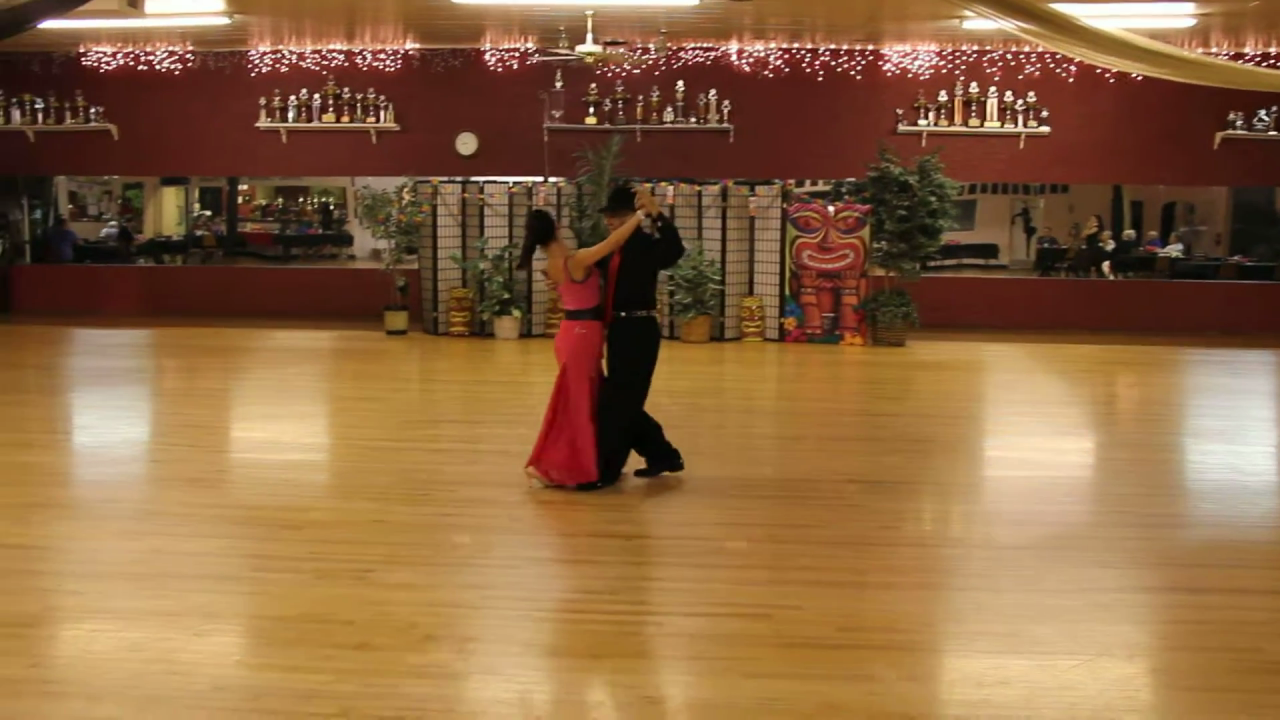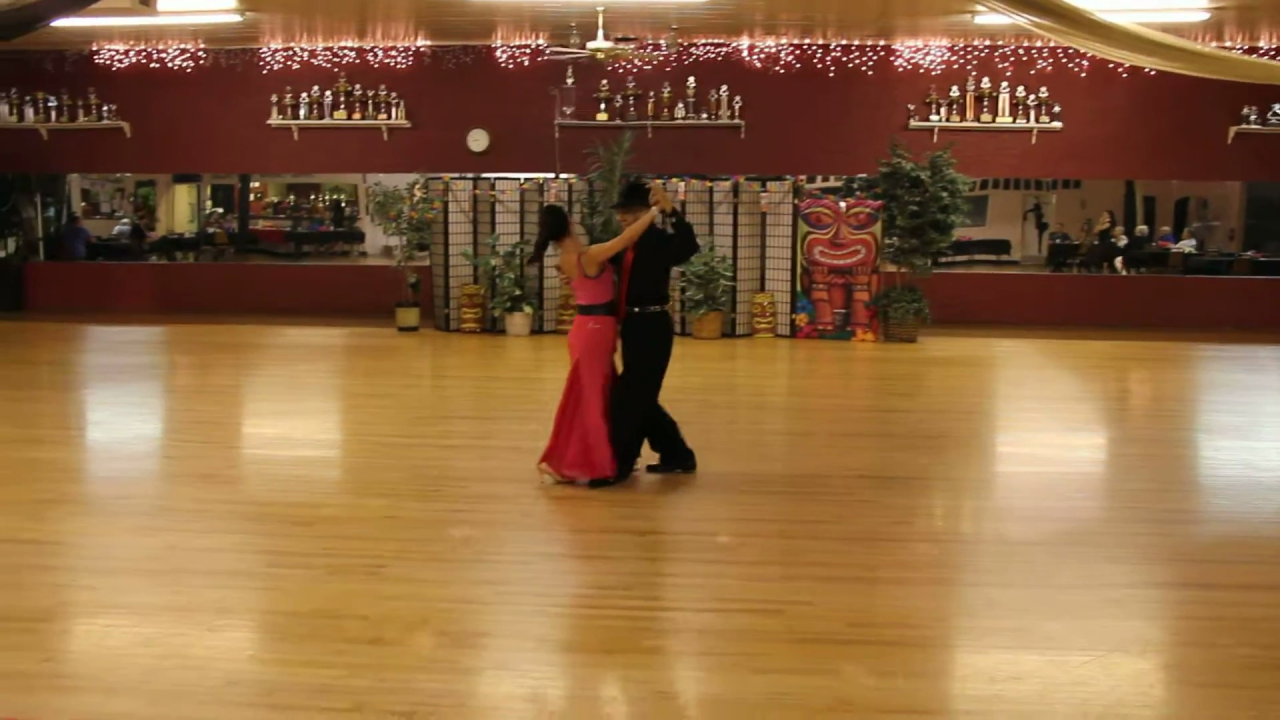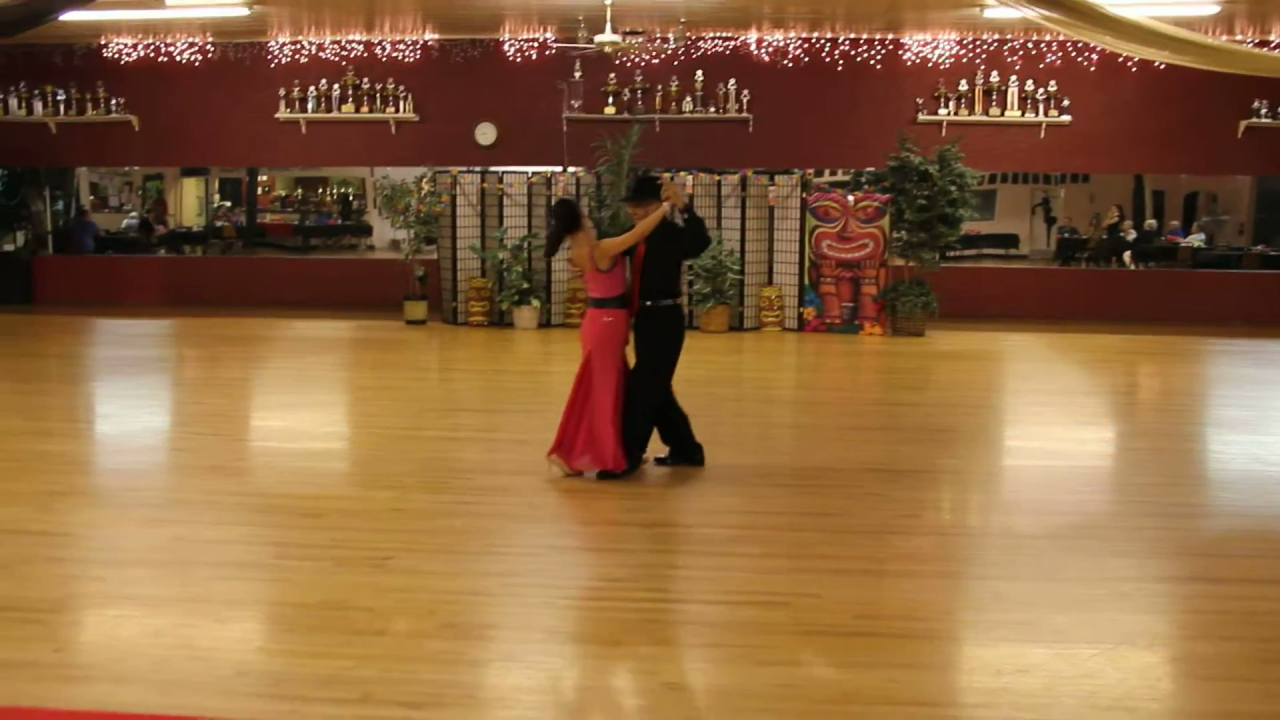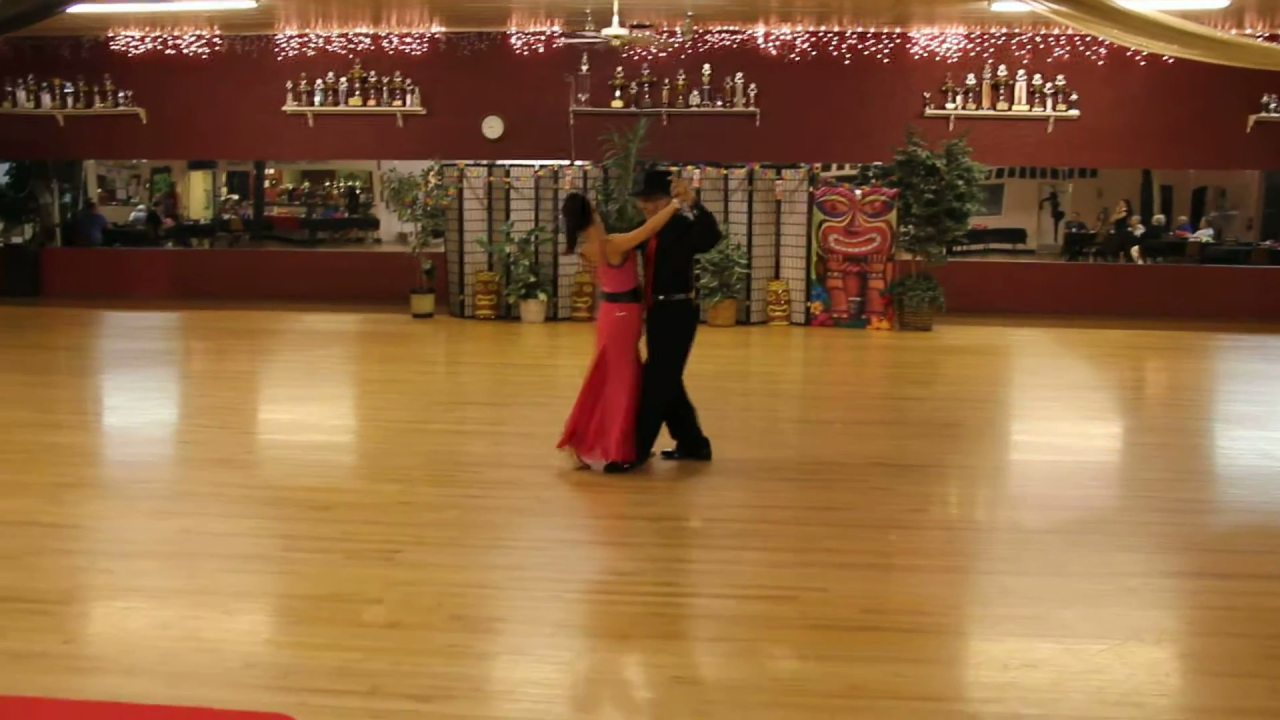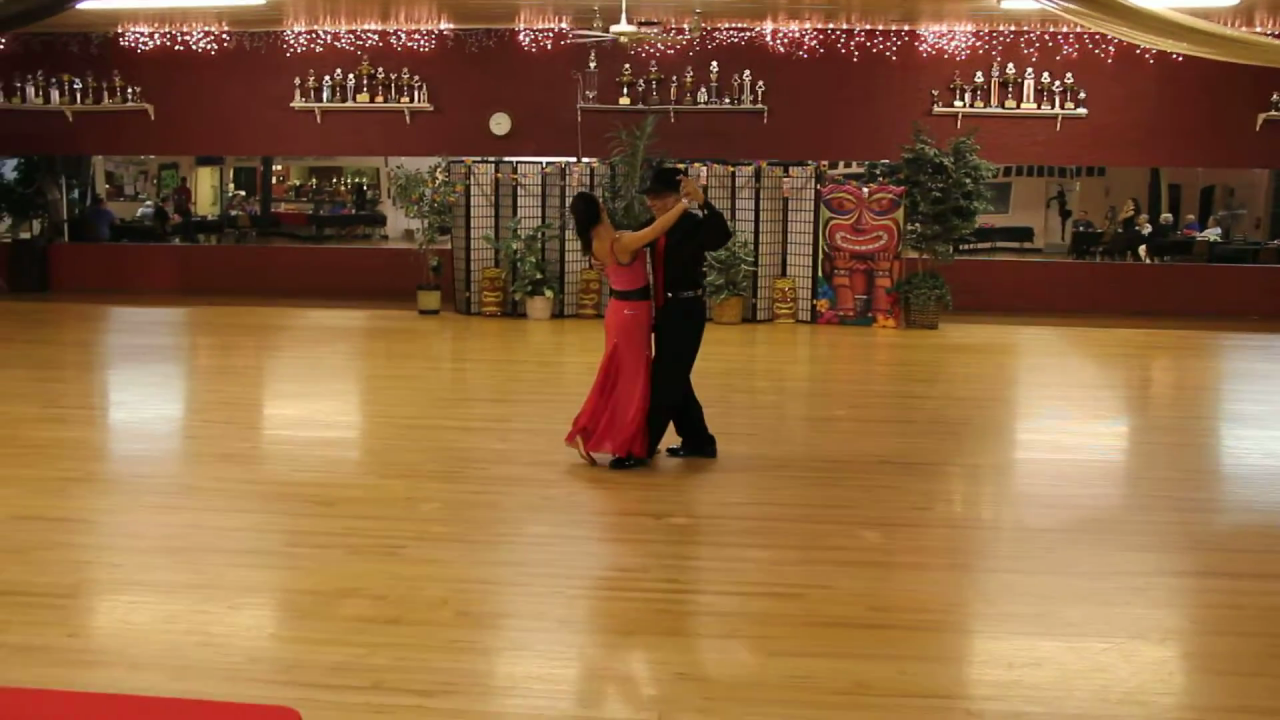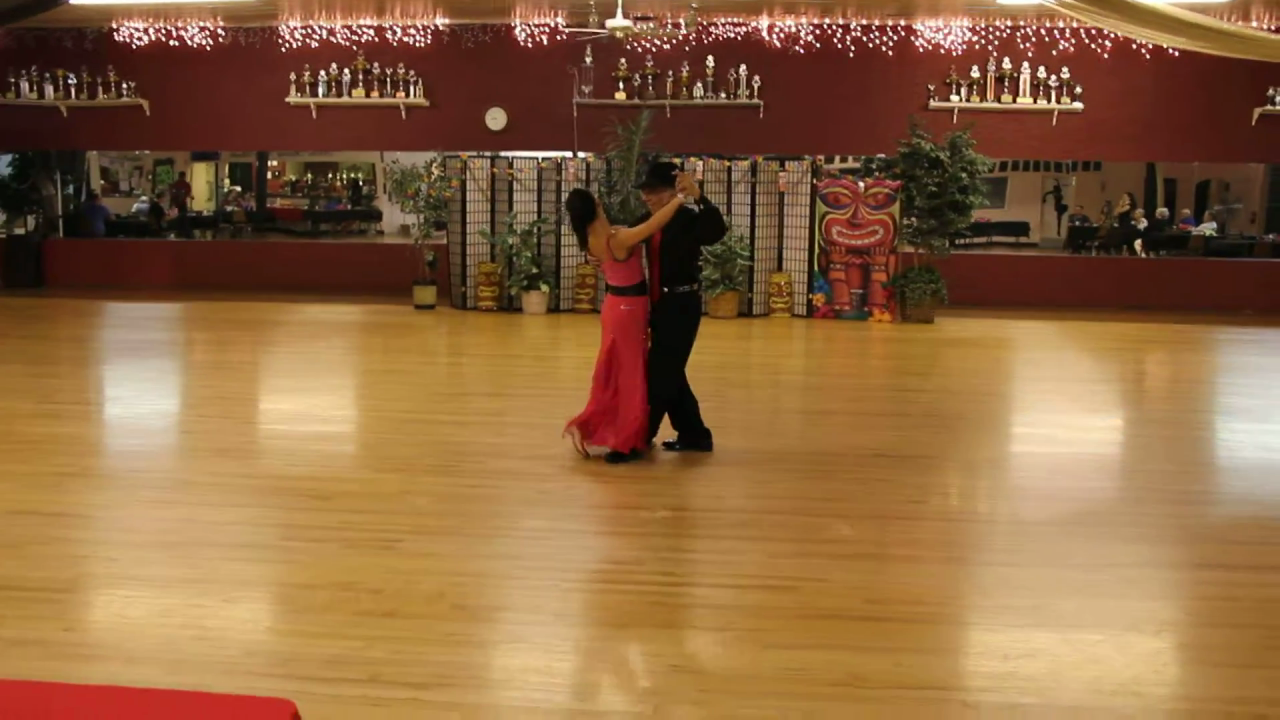
dt=0.1s
person 1, frame 1
left shoulder: (648, 245)
right shoulder: (613, 247)
left elbow: (673, 251)
left wrist: (656, 215)
left hip: (638, 330)
right hip: (619, 329)
left knee: (619, 401)
right knee: (622, 401)
left ankle: (607, 470)
right ankle: (663, 455)
person 1, frame 2
left shoulder: (661, 239)
left elbow: (688, 246)
left wrist: (669, 211)
left hip: (652, 325)
right hip: (633, 324)
left knee: (633, 396)
right knee: (639, 395)
left ankle: (619, 466)
right ankle: (677, 455)
person 1, frame 3
left shoulder: (672, 233)
left elbow: (700, 241)
left wrist: (683, 207)
left hip: (664, 318)
right hip: (646, 318)
left knee: (643, 388)
right knee: (654, 387)
left ankle: (628, 458)
right ankle: (686, 449)
person 1, frame 4
left shoulder: (683, 228)
left elbow: (711, 237)
left wrist: (693, 204)
left hip: (677, 312)
right hip: (658, 312)
left knee: (656, 382)
right knee: (665, 381)
left ankle: (635, 451)
right ankle: (693, 443)
person 1, frame 5
left shoulder: (692, 226)
left elbow: (721, 236)
left wrist: (701, 202)
left hip: (685, 310)
right hip: (666, 310)
left knee: (664, 380)
right knee: (671, 379)
right ankle: (698, 441)
person 1, frame 6
left shoulder: (689, 220)
right shoulder: (651, 221)
left elbow: (716, 230)
left wrist: (697, 197)
left hip: (681, 304)
right hip: (662, 303)
left knee: (660, 372)
right knee: (669, 371)
right ankle: (695, 434)
person 2, frame 1
left shoulder: (551, 265)
right shoulder: (576, 260)
right elbow: (614, 242)
right wrist: (639, 216)
left hip: (573, 333)
right hip: (582, 336)
left knee: (585, 400)
right knee: (577, 403)
right ankle: (547, 465)
person 2, frame 2
left shoulder: (564, 260)
right shoulder: (590, 256)
right elbow: (628, 237)
right wrist: (654, 212)
left hip: (586, 328)
right hip: (596, 330)
left knee: (599, 396)
right knee: (590, 399)
right ankle: (560, 462)
person 2, frame 3
left shoulder: (575, 253)
right shoulder: (602, 250)
right elbow: (639, 232)
right wrist: (665, 206)
left hip: (597, 320)
right hip: (609, 323)
left knee: (604, 387)
right knee: (603, 389)
right ankle: (595, 456)
person 2, frame 4
left shoulder: (587, 248)
right shoulder: (613, 244)
right elbow: (650, 228)
right wrist: (676, 202)
left hip: (611, 314)
right hip: (622, 316)
left knee: (611, 381)
right knee: (618, 383)
right ankle: (607, 448)
person 2, frame 5
left shoulder: (595, 246)
right shoulder: (623, 243)
right elbow: (660, 226)
right wrist: (686, 201)
left hip: (620, 311)
right hip: (632, 315)
left knee: (618, 380)
right knee: (630, 382)
person 2, frame 6
left shoulder: (592, 241)
right shoulder: (619, 239)
right elbow: (656, 222)
right wrist: (682, 196)
left hip: (616, 306)
right hip: (629, 310)
left knee: (616, 375)
right knee: (629, 377)
